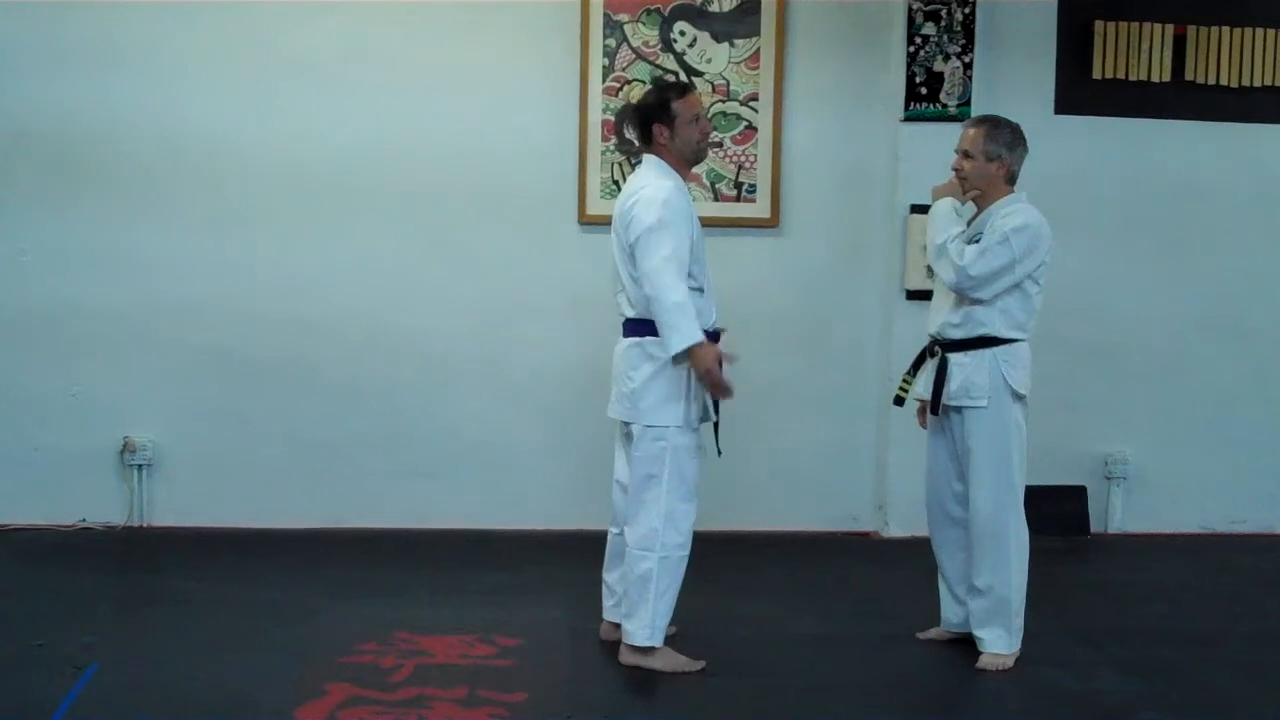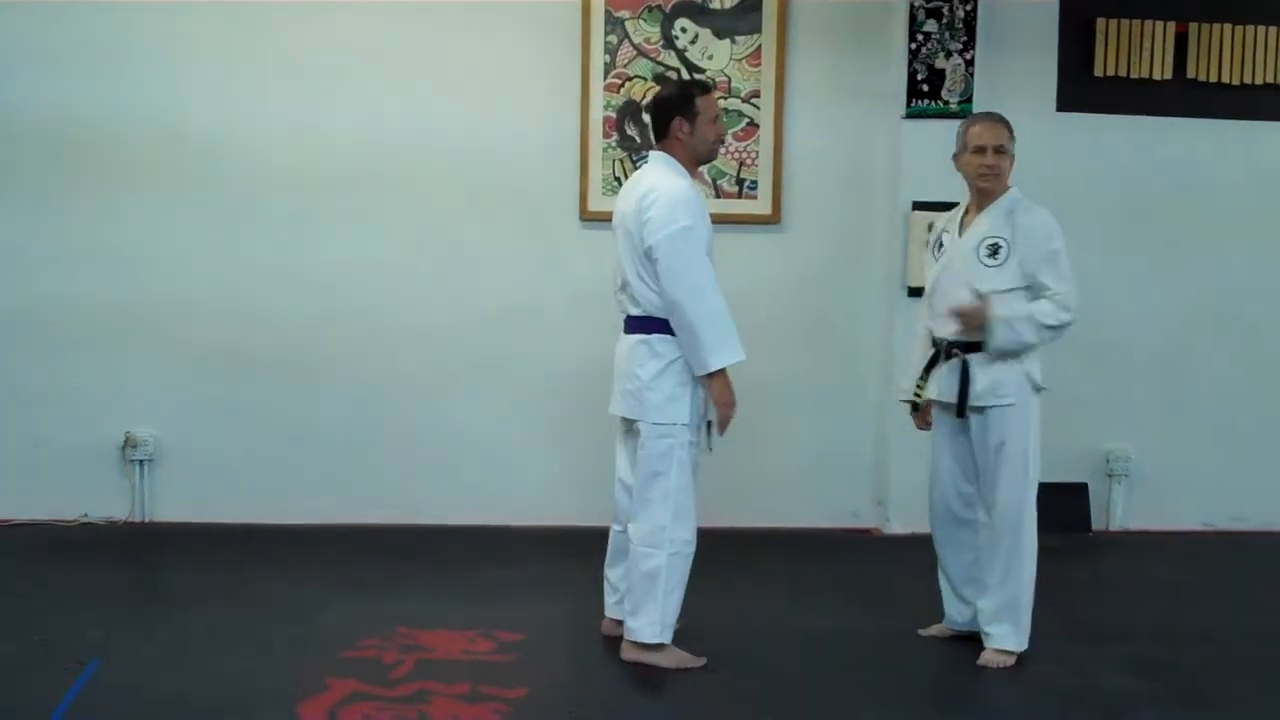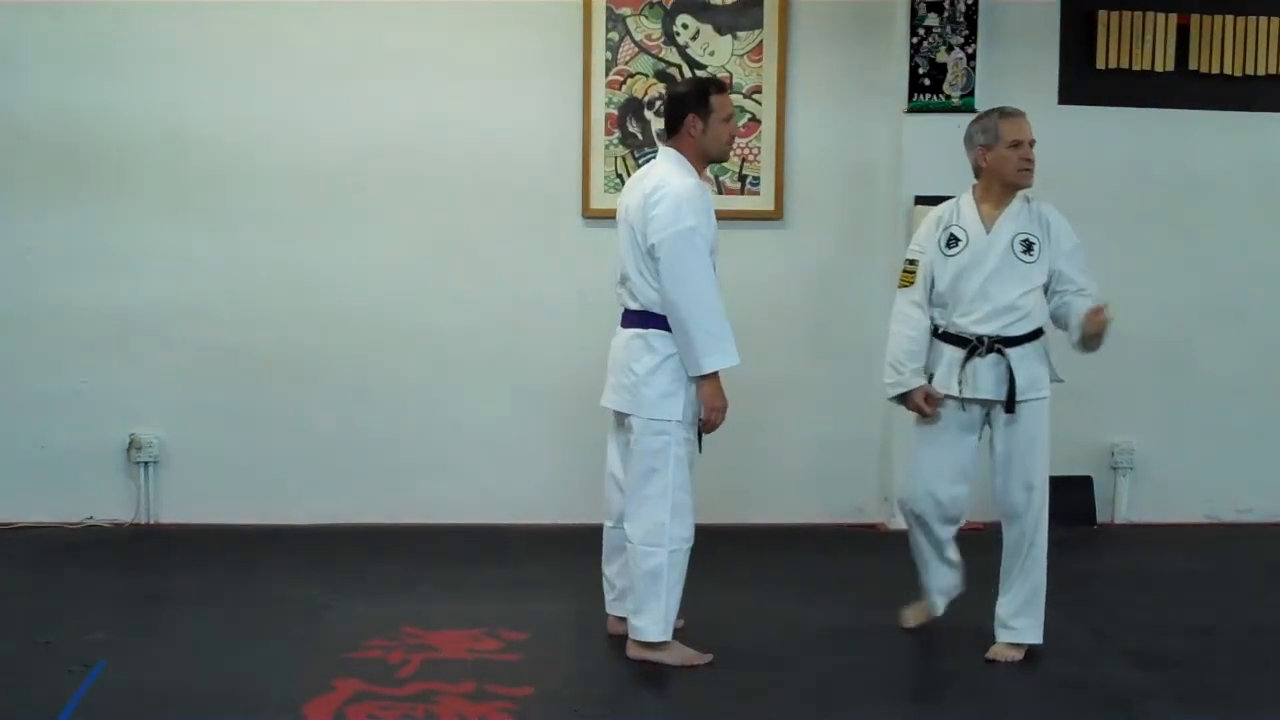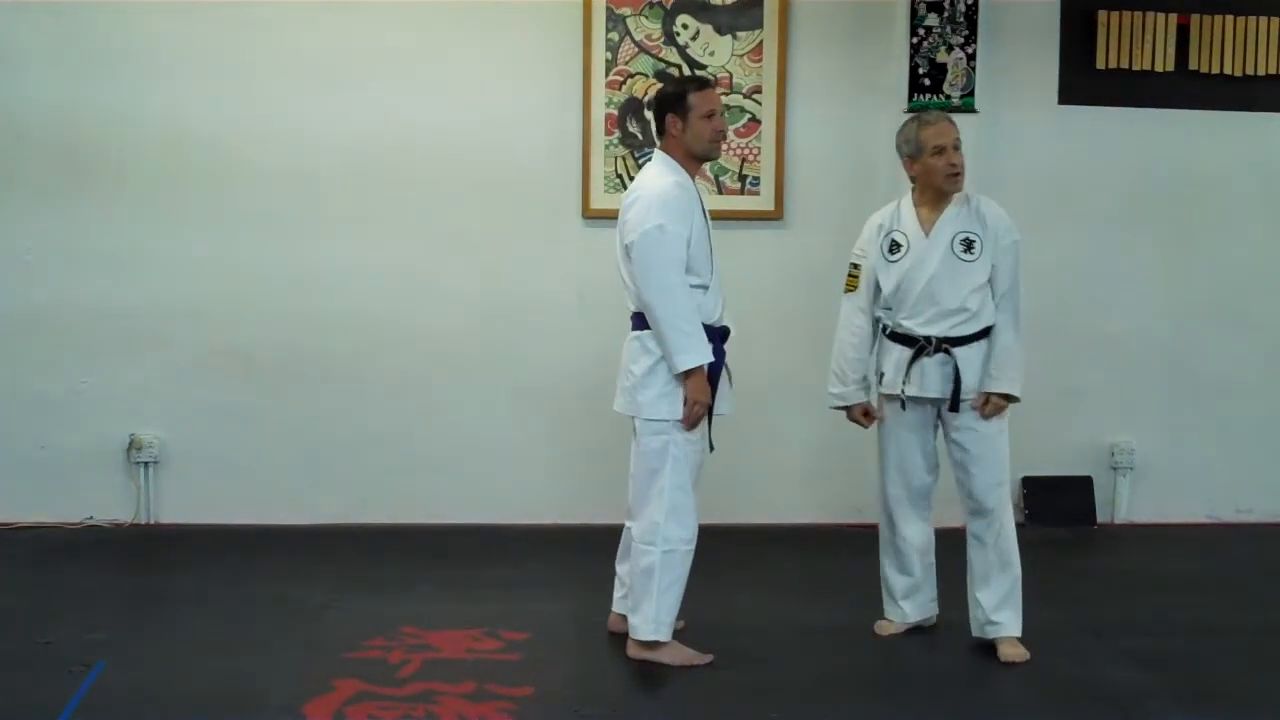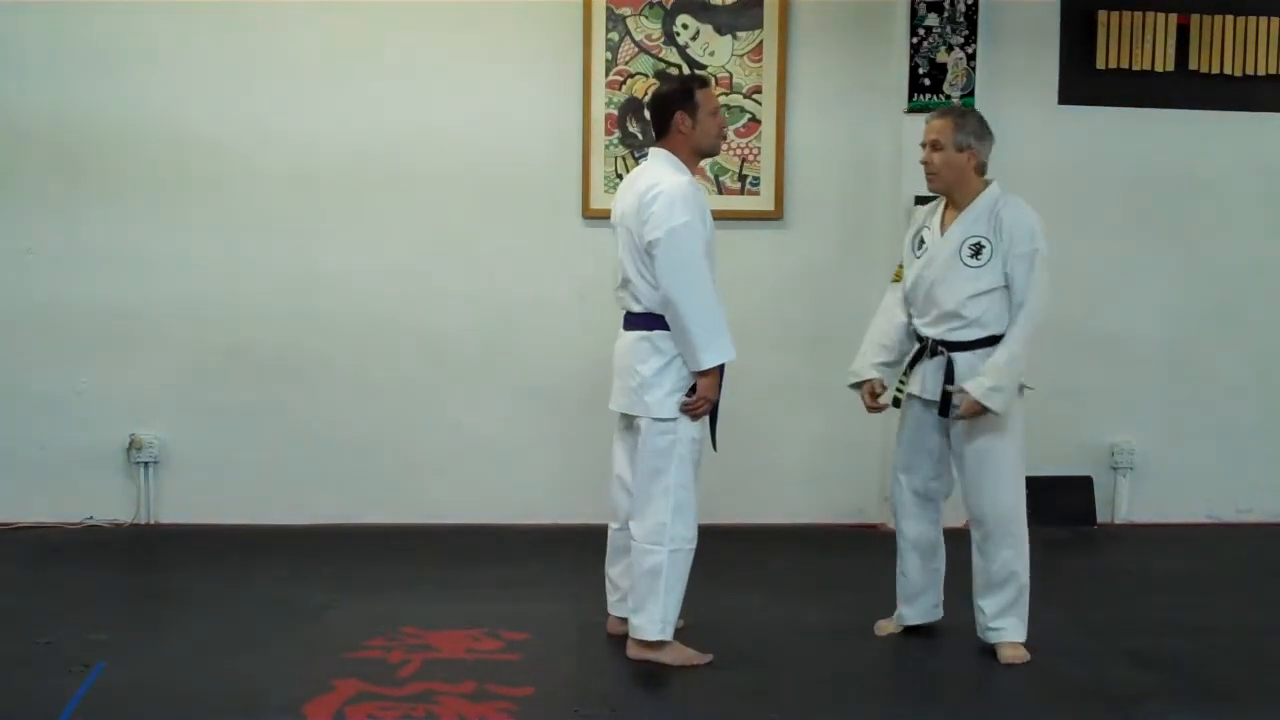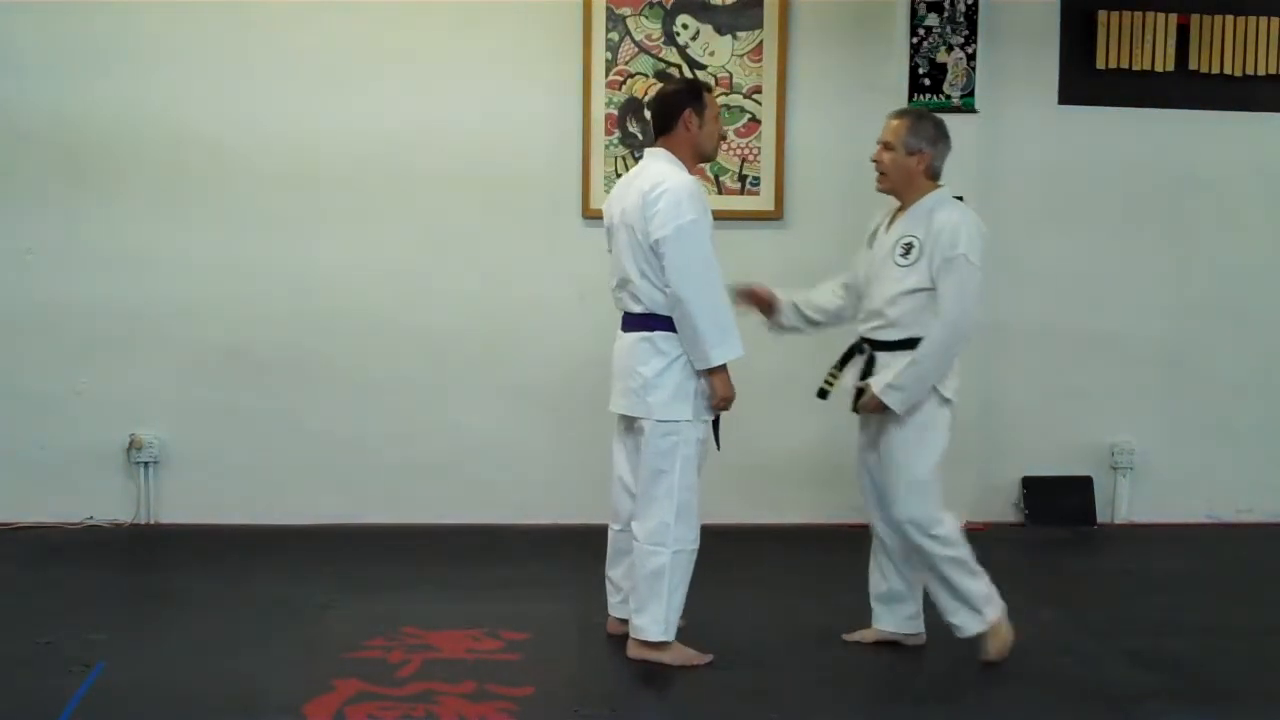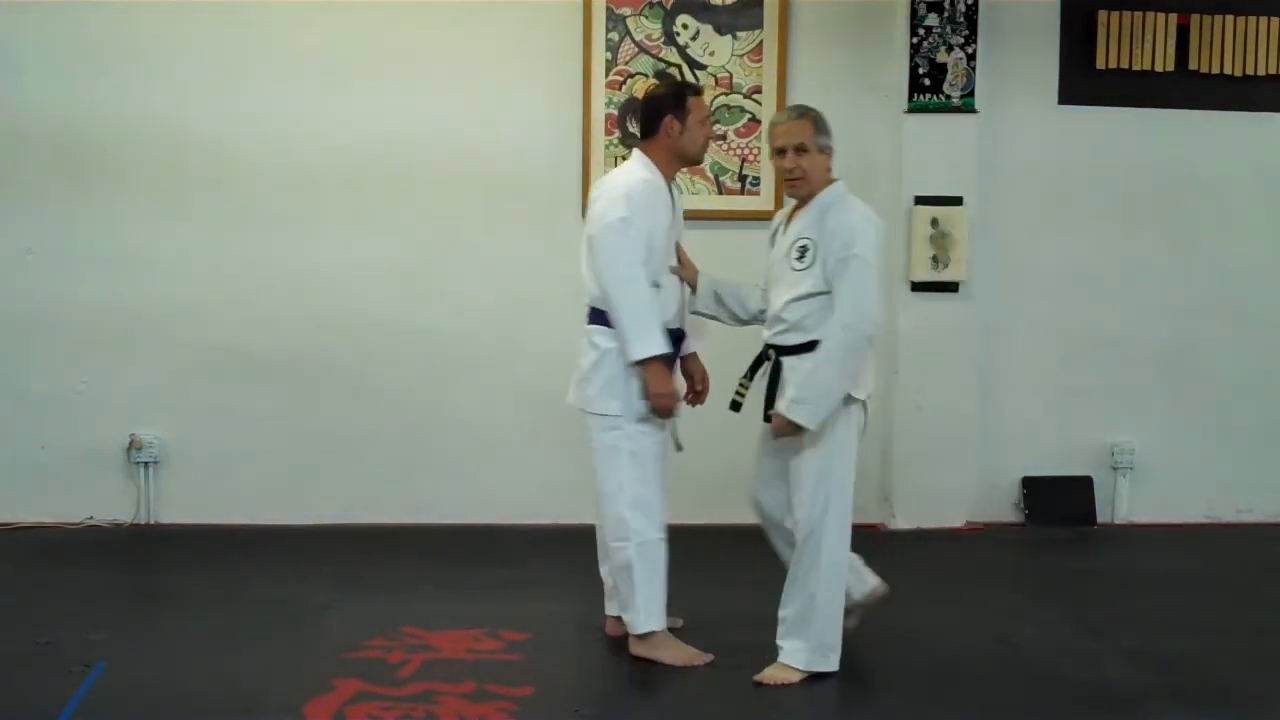
dt=0.7s
person 1, frame 1
left shoulder: (652, 188)
right shoulder: (660, 196)
right elbow: (664, 281)
right wrist: (697, 346)
left hip: (651, 359)
right hip: (662, 364)
left knee: (636, 500)
right knee: (663, 510)
left ankle: (620, 615)
right ankle: (642, 639)
person 1, frame 2
left shoulder: (644, 185)
right shoulder: (674, 195)
right elbow: (691, 294)
right wrist: (718, 374)
left hip: (646, 353)
right hip: (669, 361)
left knee: (638, 497)
right knee: (666, 508)
left ankle: (622, 610)
right ankle: (646, 636)
person 1, frame 3
left shoulder: (649, 179)
right shoulder: (683, 192)
right elbow: (690, 294)
right wrist: (711, 377)
left hip: (640, 350)
right hip: (663, 360)
left knee: (631, 496)
right knee: (661, 505)
left ankle: (625, 608)
right ankle: (649, 634)
person 1, frame 4
left shoulder: (673, 187)
right shoulder: (661, 193)
right elbow: (664, 293)
right wrist: (693, 372)
left hip: (675, 360)
right hip: (670, 364)
left knee: (654, 496)
right knee: (668, 504)
left ankle: (629, 607)
right ankle: (649, 634)
person 1, frame 5
left shoulder: (641, 182)
right shoulder: (677, 191)
right elbow: (686, 289)
right wrist: (709, 368)
left hip: (642, 349)
right hip: (667, 357)
left knee: (636, 494)
right knee: (666, 504)
left ankle: (626, 609)
right ankle: (650, 634)
person 1, frame 6
left shoulder: (629, 185)
right shoulder: (679, 189)
right elbow: (694, 288)
right wrist: (717, 366)
left hip: (637, 348)
right hip: (670, 358)
left knee: (636, 495)
right knee: (668, 505)
left ankle: (626, 610)
right ankle: (650, 634)
person 1, frame 7
left shoulder: (663, 193)
right shoulder: (624, 189)
right elbow: (624, 287)
left wrist: (687, 354)
right wrist: (653, 365)
left hip: (646, 360)
right hip: (624, 363)
left knee: (635, 495)
right knee: (636, 502)
left ankle: (627, 610)
right ankle: (646, 631)
person 2, frame 1
left shoulder: (1022, 223)
right shoulder: (977, 220)
left elbow: (963, 274)
left wrist: (946, 208)
right wrist: (932, 382)
left hip: (989, 378)
right hip: (951, 375)
left knee: (993, 509)
right knee: (946, 505)
left ankle: (1000, 632)
right ankle: (961, 616)
person 2, frame 2
left shoulder: (1033, 223)
right shoulder: (947, 225)
left elbow: (1059, 307)
left wrist: (994, 323)
right wrist: (921, 386)
left hip: (1004, 381)
right hip: (950, 380)
left knee: (1007, 508)
right knee: (949, 505)
left ankle: (1005, 630)
right ankle: (964, 612)
person 2, frame 3
left shoulder: (1047, 223)
right shoulder: (939, 222)
left elbow: (1071, 294)
right elbow: (912, 305)
left wrist: (1088, 322)
right wrist: (907, 378)
left hip: (1021, 377)
right hip: (951, 372)
left knee: (1022, 504)
right knee: (927, 495)
left ankle: (1017, 627)
right ankle: (939, 585)
person 2, frame 4
left shoulder: (990, 220)
right shoulder: (881, 227)
left elbow: (1006, 308)
right elbow: (858, 315)
left wrist: (1002, 382)
right wrist: (850, 389)
left hip: (971, 374)
right hip: (904, 375)
left knee: (988, 498)
right knee: (903, 496)
left ankle: (1001, 623)
right ankle: (909, 606)
person 2, frame 5
left shoulder: (1015, 220)
right shoulder: (926, 220)
left elbow: (1026, 314)
right elbow: (898, 303)
left wrist: (987, 388)
right wrist: (873, 368)
left hip: (985, 381)
right hip: (925, 377)
left knee: (995, 508)
right knee: (914, 496)
left ankle: (1004, 627)
right ankle: (917, 606)
person 2, frame 6
left shoulder: (954, 226)
right shoulder: (888, 222)
left elbow: (953, 323)
right elbow: (848, 295)
left wrist: (894, 388)
right wrist: (781, 306)
left hip: (916, 385)
right hip: (880, 379)
left knee: (915, 510)
right knee: (885, 507)
left ankle: (983, 612)
right ankle: (897, 620)
person 2, frame 7
left shoulder: (851, 221)
right shoulder: (788, 220)
left elbow: (853, 324)
left wrist: (804, 402)
right wrist: (699, 282)
left hip: (829, 384)
right hip: (787, 379)
left knee: (815, 519)
right knee: (773, 501)
left ankle: (808, 651)
right ankle: (853, 587)
